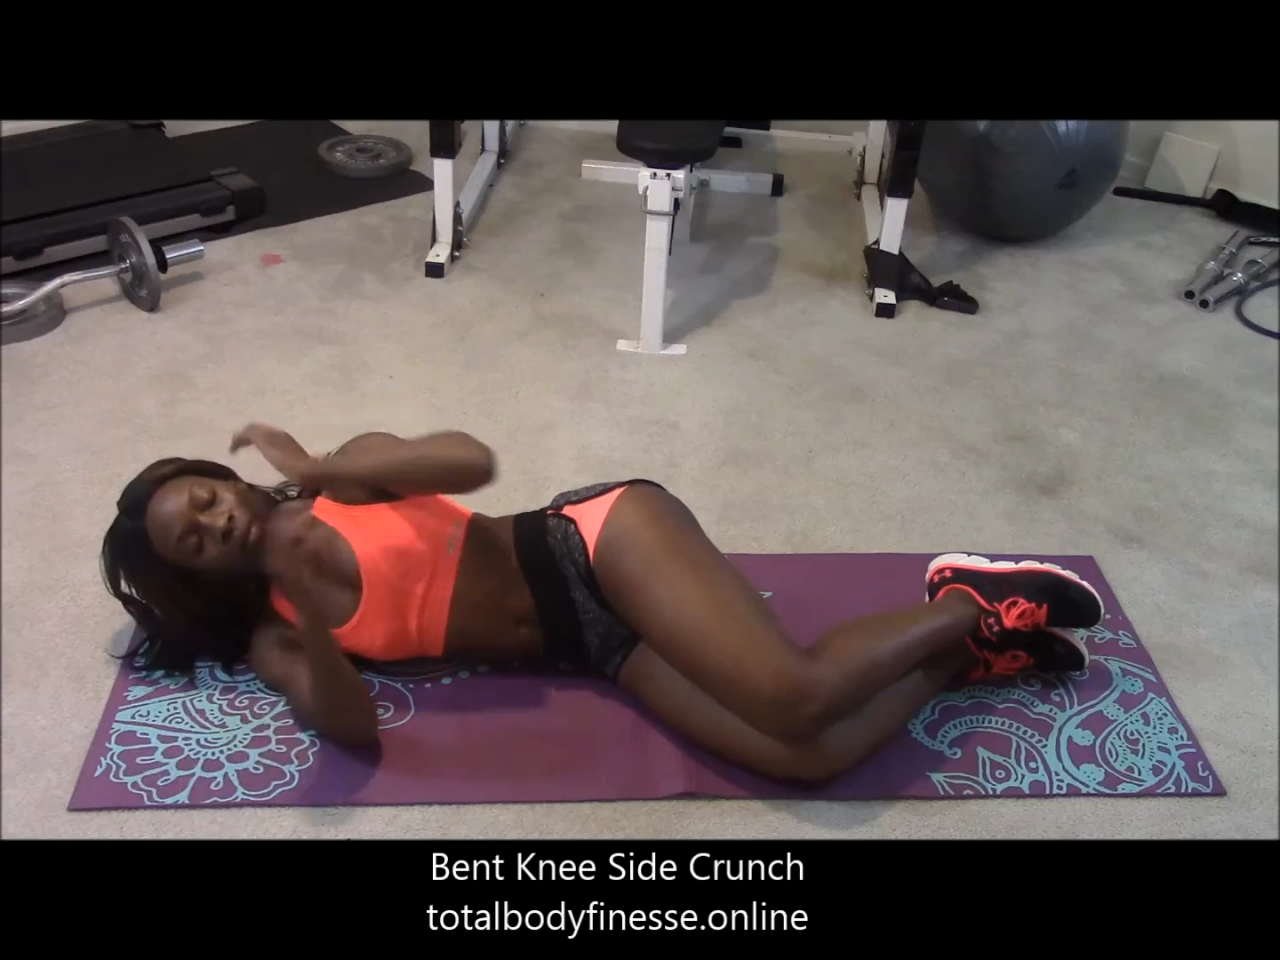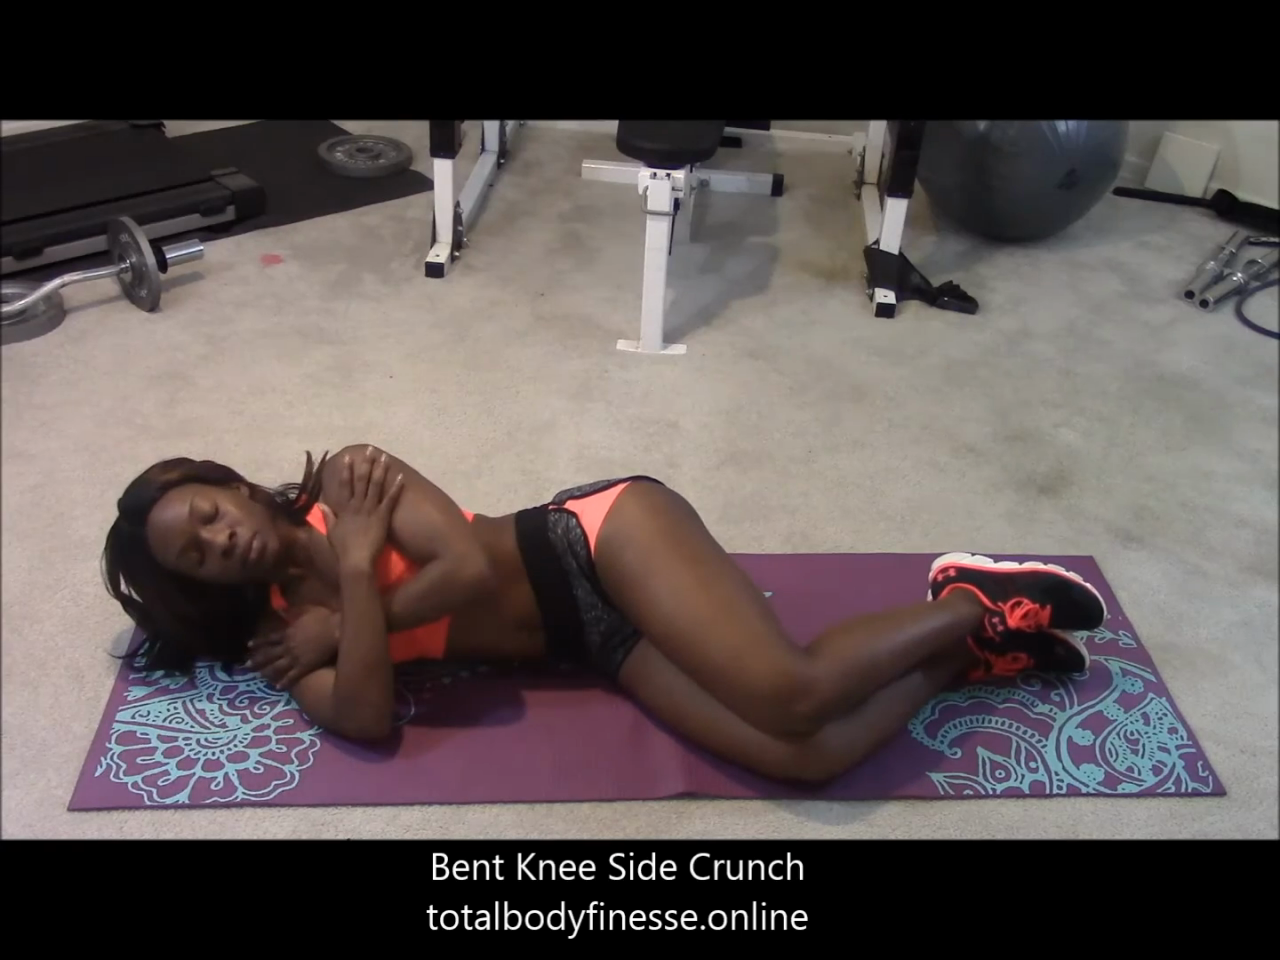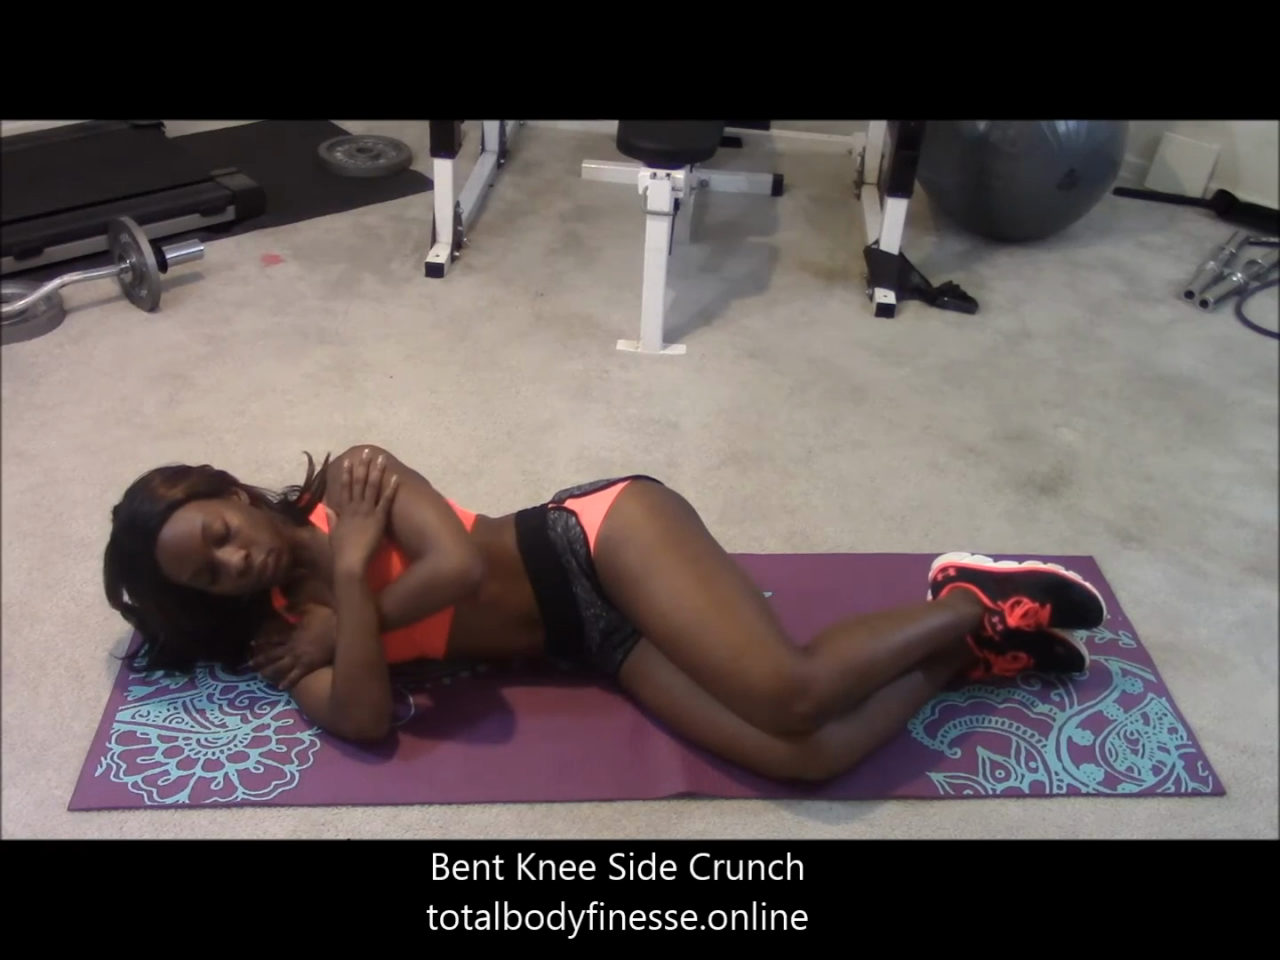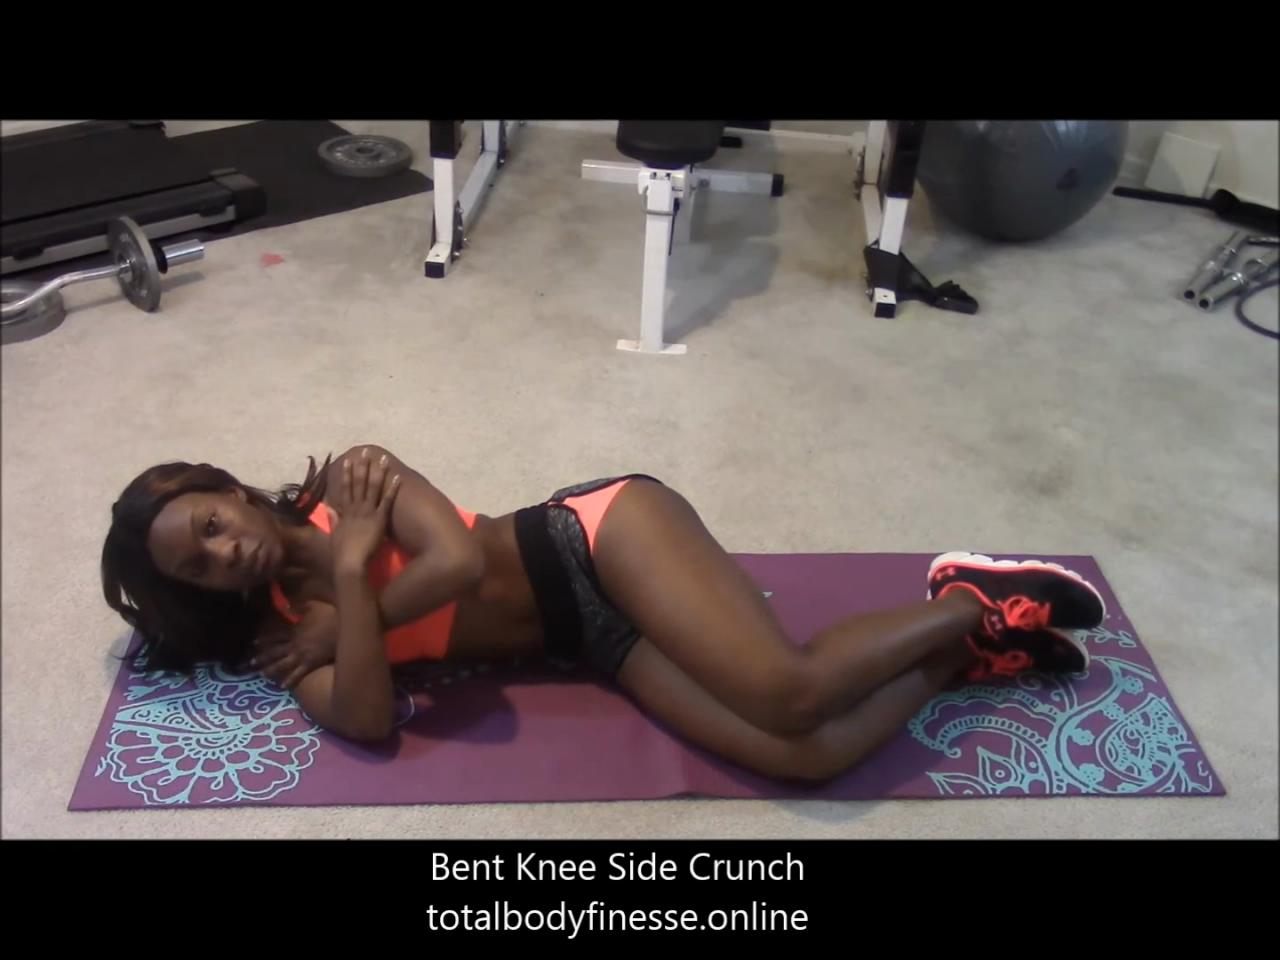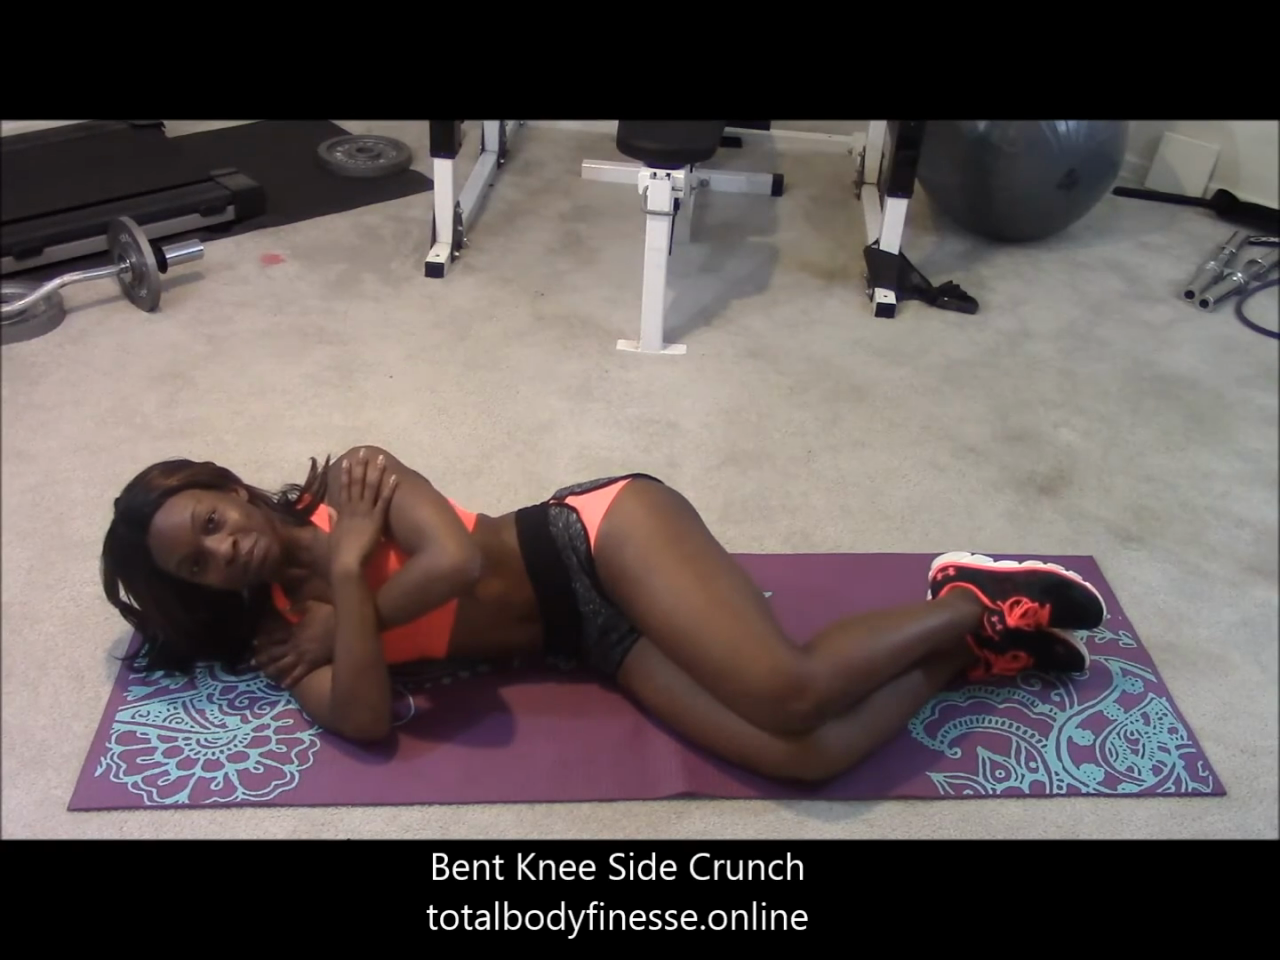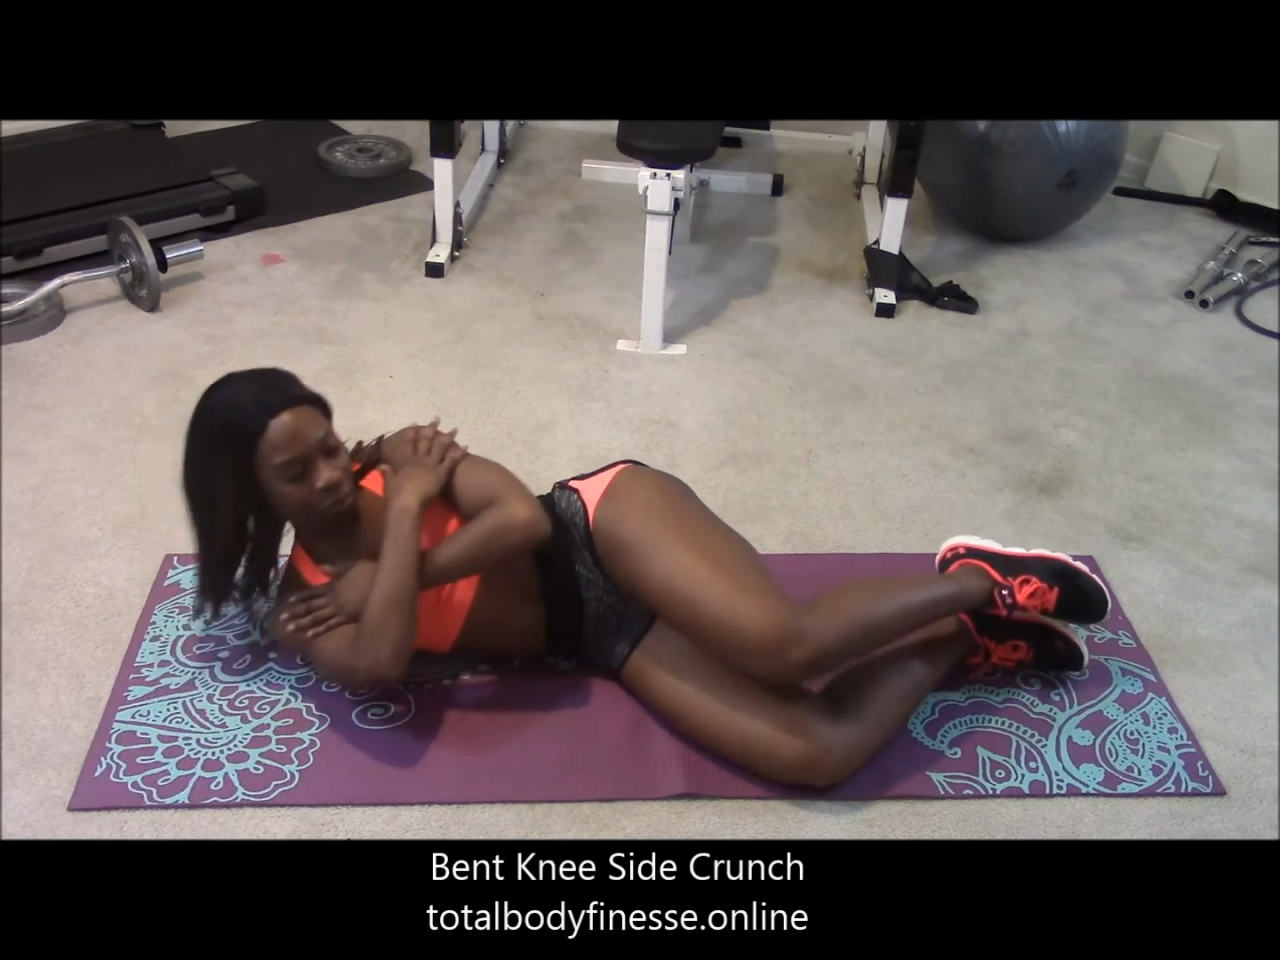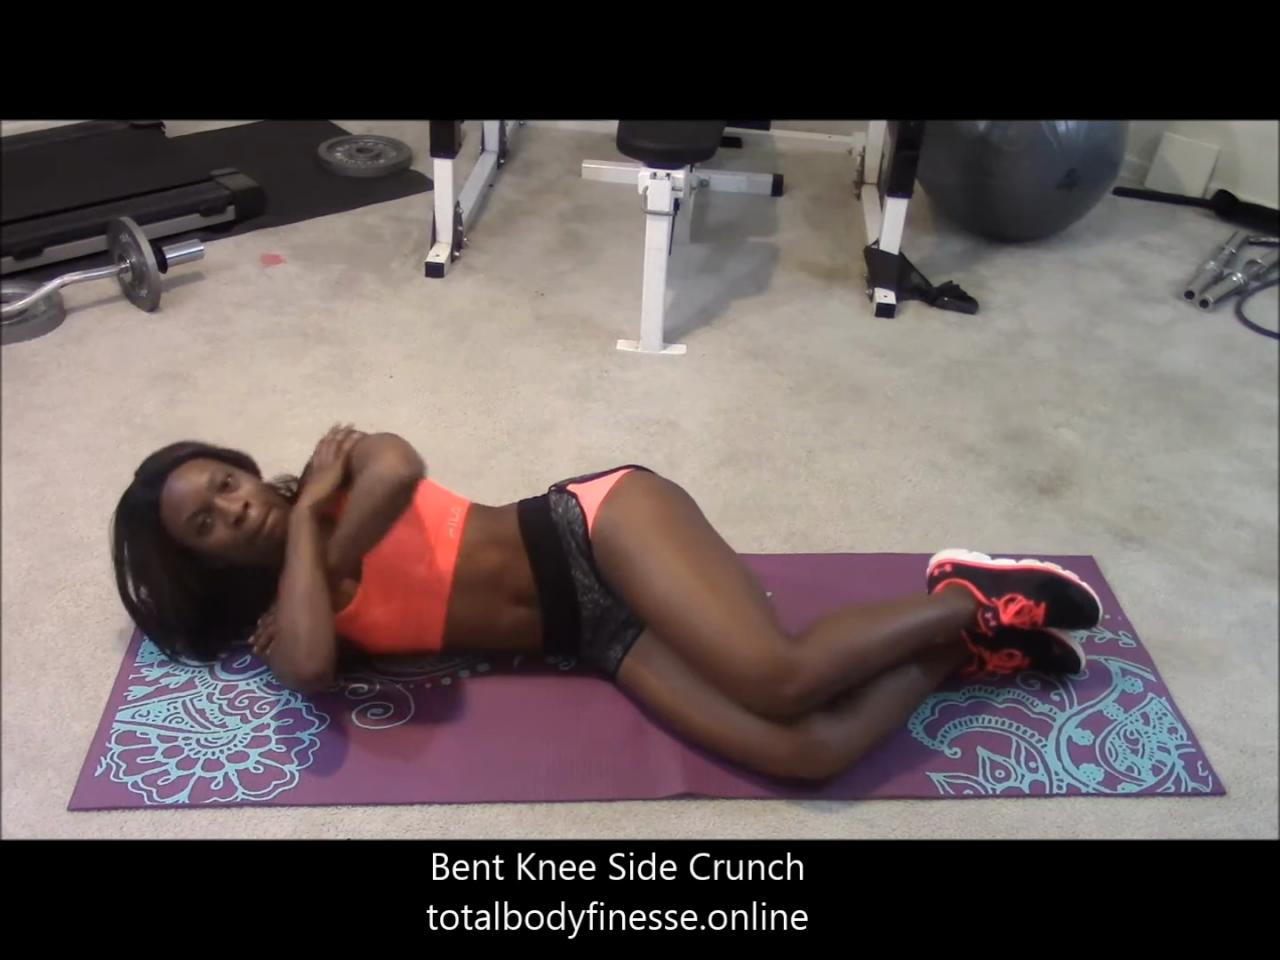
dt=0.7s
person 1, frame 1
left shoulder: (346, 472)
right shoulder: (275, 635)
left elbow: (475, 458)
right elbow: (352, 725)
left wrist: (319, 479)
right wrist: (323, 610)
left hip: (599, 540)
right hip: (593, 643)
left knee: (795, 697)
right knee: (807, 755)
left ankle: (975, 603)
right ankle: (968, 644)
person 1, frame 2
left shoulder: (345, 478)
right shoulder: (280, 628)
left elbow: (468, 568)
right elbow: (366, 718)
left wrist: (352, 604)
right wrist: (356, 570)
left hip: (602, 534)
right hip: (598, 643)
left knee: (793, 697)
right knee: (805, 753)
left ankle: (975, 601)
right ankle: (968, 645)
person 1, frame 3
left shoulder: (351, 478)
right shoulder: (281, 631)
left elbow: (459, 566)
right elbow: (363, 720)
left wrist: (350, 614)
right wrist: (348, 572)
left hip: (602, 536)
right hip: (595, 642)
left knee: (791, 696)
right knee: (805, 753)
left ankle: (975, 601)
right ankle: (968, 644)
person 1, frame 4
left shoulder: (350, 482)
right shoulder: (283, 633)
left elbow: (459, 558)
right elbow: (366, 720)
left wrist: (353, 589)
right wrist: (351, 569)
left hip: (601, 533)
right hip: (597, 638)
left knee: (791, 695)
right knee: (804, 751)
left ankle: (974, 596)
right ankle: (967, 646)
person 1, frame 5
left shoulder: (351, 480)
right shoulder: (284, 628)
left elbow: (457, 559)
right elbow: (365, 720)
left wrist: (352, 601)
right wrist: (347, 568)
left hip: (605, 535)
right hip: (599, 637)
left knee: (792, 695)
right knee: (807, 751)
left ankle: (974, 599)
right ankle: (968, 645)
person 1, frame 6
left shoulder: (394, 460)
right shoulder: (304, 603)
left elbow: (526, 518)
right elbow: (377, 663)
left wrist: (402, 566)
right wrist: (407, 510)
left hip: (609, 524)
right hip: (600, 638)
left knee: (787, 645)
right knee: (821, 752)
left ankle: (977, 583)
right ankle: (966, 637)
person 1, frame 7
left shoulder: (348, 472)
right shoulder: (279, 615)
left elbow: (396, 469)
right elbow: (308, 667)
left wrist: (318, 516)
right wrist: (303, 523)
left hip: (600, 525)
right hip: (595, 634)
left knee: (782, 679)
right knee: (810, 749)
left ankle: (969, 599)
right ankle: (962, 641)
